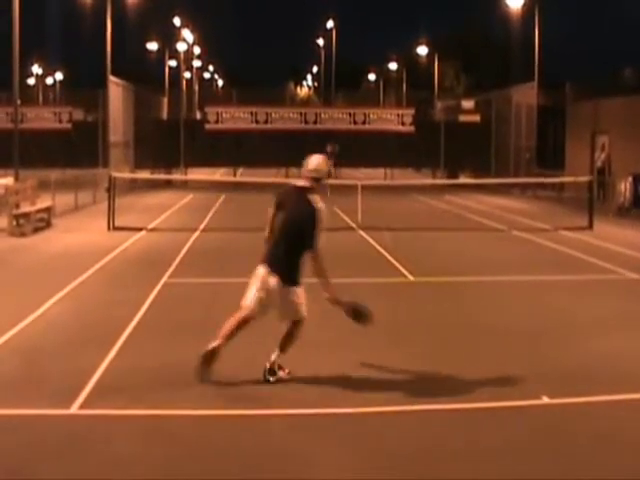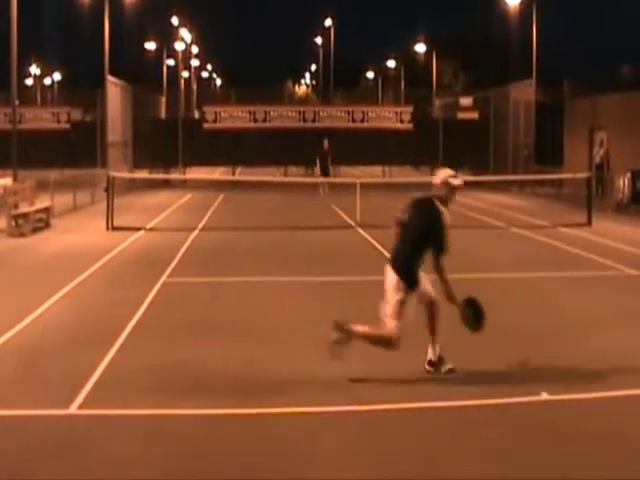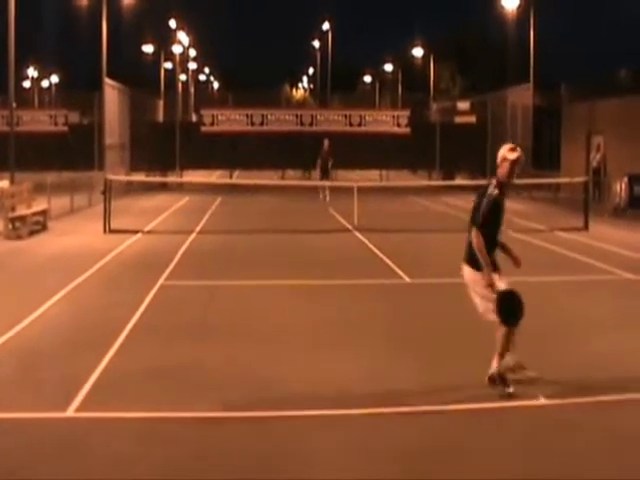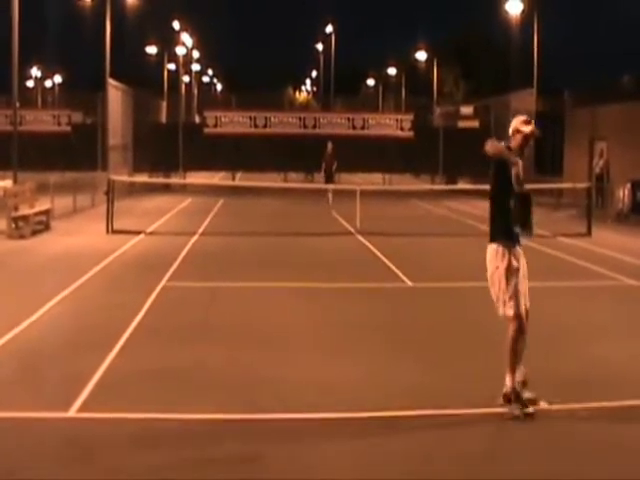
dt=0.4s
person 1, frame 1
left shoulder: (289, 192)
right shoulder: (314, 207)
left elbow: (275, 209)
right elbow: (314, 254)
right wrist: (328, 289)
left hip: (267, 266)
right hip: (286, 276)
left knee: (245, 314)
right knee: (298, 320)
left ankle: (214, 348)
right ankle: (273, 366)
person 1, frame 2
left shoulder: (419, 203)
right shoulder: (439, 217)
left elbow: (399, 227)
right elbow: (438, 262)
right wrist: (449, 291)
left hip: (407, 270)
right hip: (402, 275)
left knee: (431, 304)
right knee: (391, 337)
left ankle: (434, 358)
right ankle: (348, 331)
person 1, frame 3
left shoulder: (499, 191)
right shoulder: (491, 194)
right elbow: (476, 234)
left wrist: (507, 250)
right wrist: (488, 272)
left hip: (485, 264)
right hip: (478, 268)
left ankle: (509, 360)
right ankle: (496, 372)
person 1, frame 4
left shoulder: (516, 163)
right shoulder: (503, 158)
right elbow: (490, 147)
right wrist: (513, 159)
left hip: (514, 245)
right hip: (501, 247)
left knee: (523, 314)
right knee: (516, 318)
left ankle: (519, 381)
right ankle: (510, 388)
